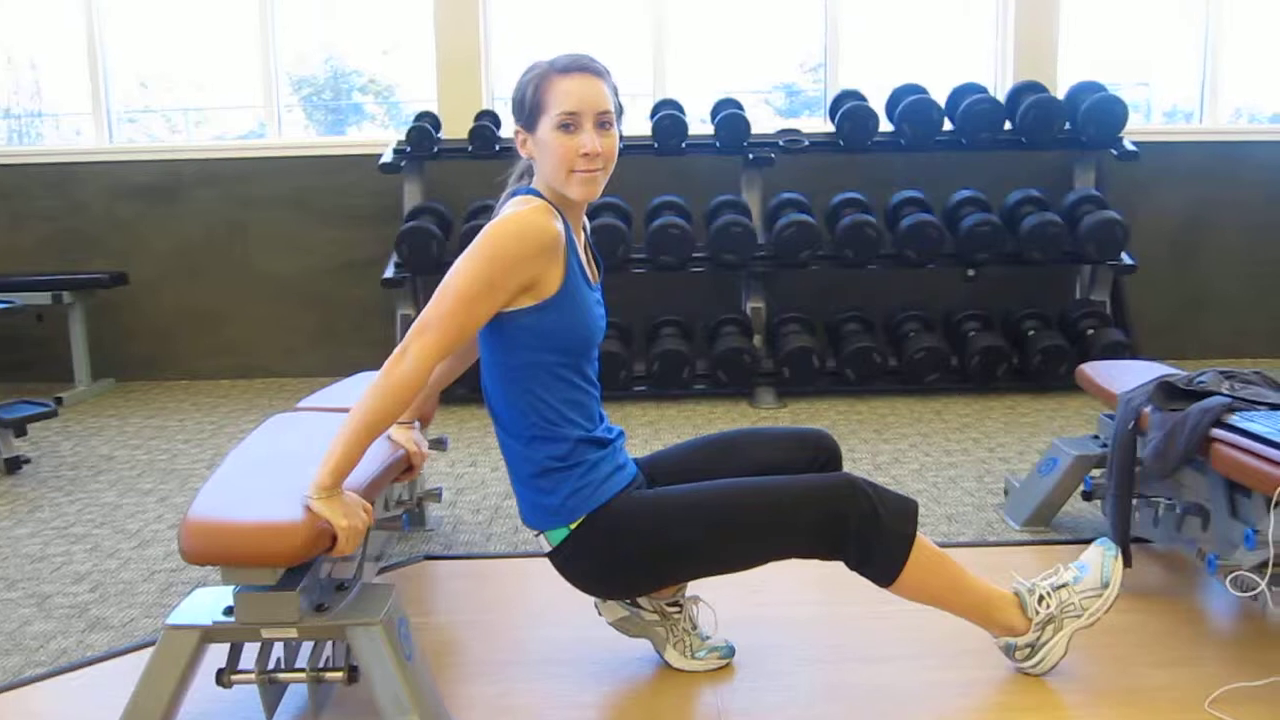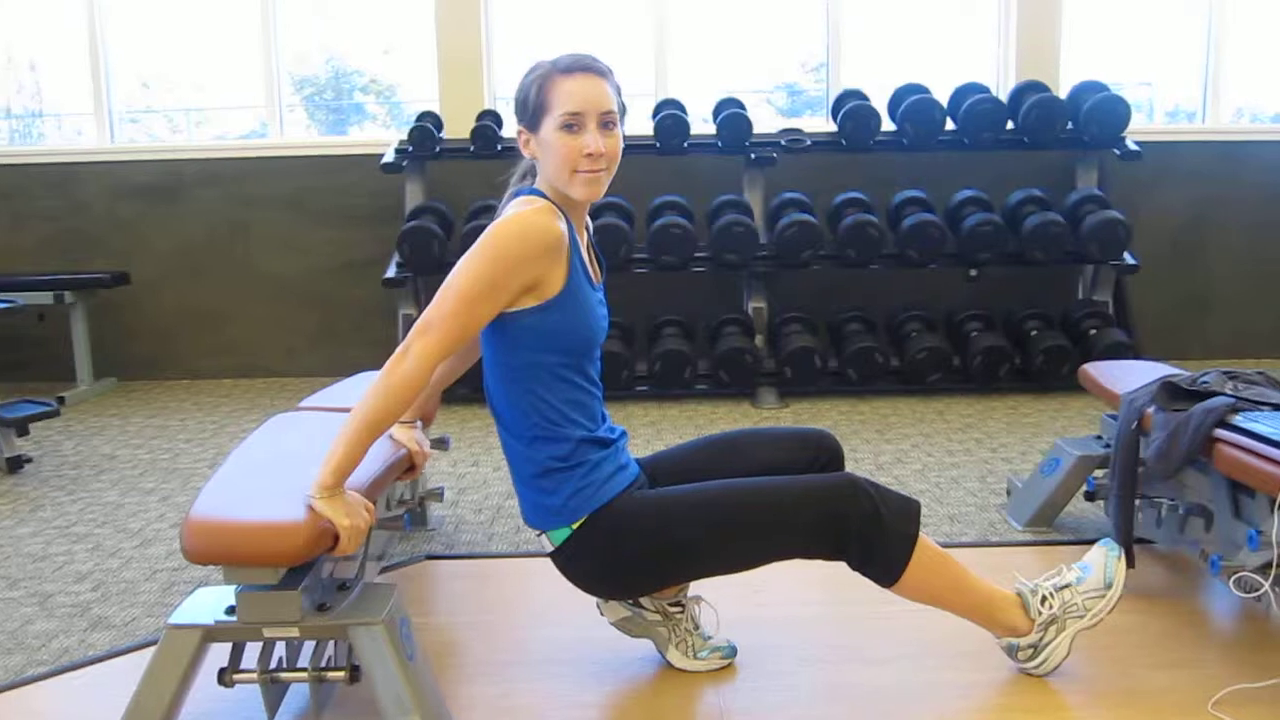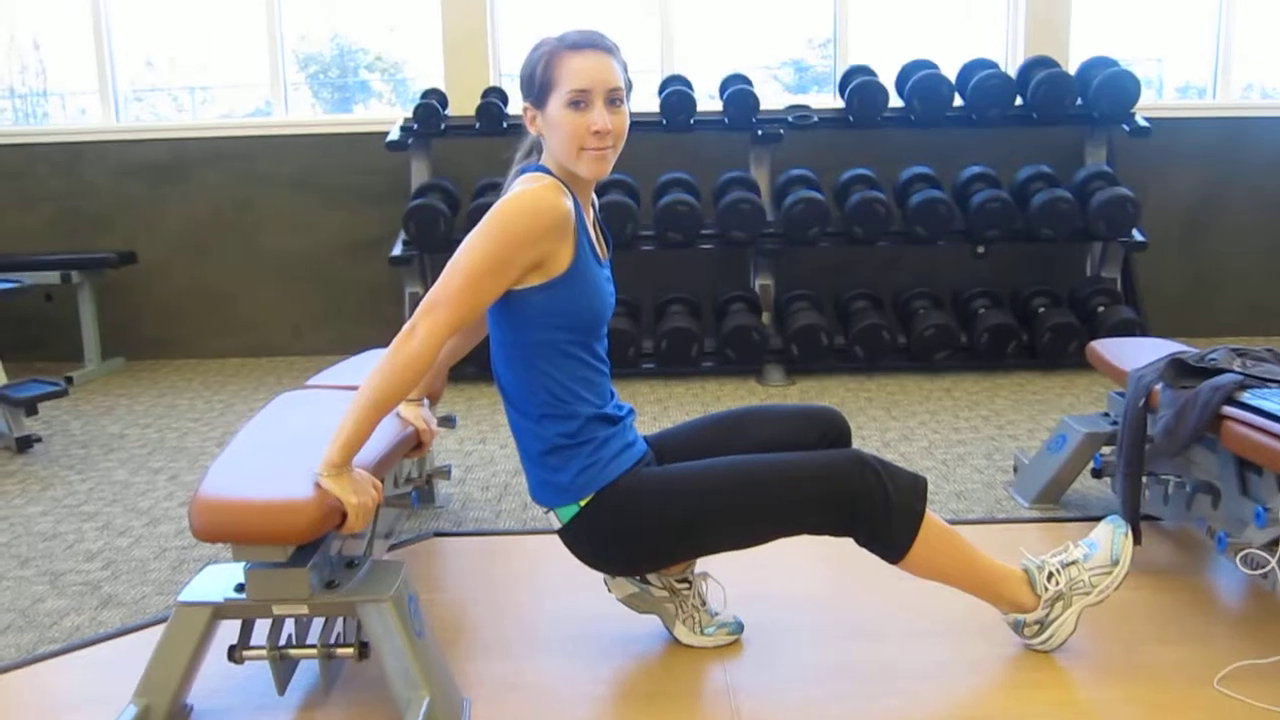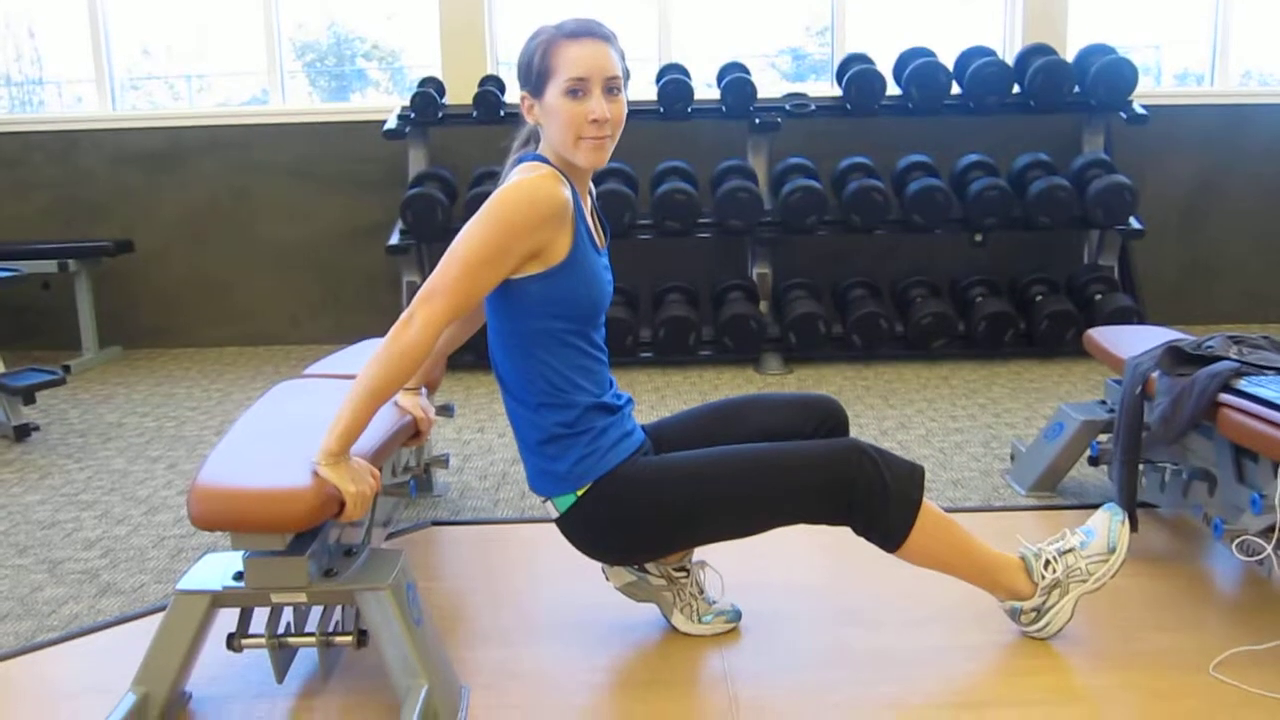
dt=0.3s
person 1, frame 1
left shoulder: (566, 222)
right shoulder: (528, 226)
left elbow: (471, 336)
right elbow: (419, 347)
left wrist: (413, 420)
right wrist: (329, 489)
left hip: (614, 485)
right hip: (594, 526)
left knee: (812, 453)
right knee: (844, 505)
left ankle: (655, 596)
right ankle: (1022, 621)
person 1, frame 2
left shoulder: (568, 222)
right shoulder: (532, 227)
left elbow: (471, 337)
right elbow: (422, 346)
left wrist: (415, 420)
right wrist: (330, 490)
left hip: (612, 486)
right hip: (595, 527)
left knee: (814, 453)
right knee: (848, 509)
left ankle: (657, 598)
right ankle: (1024, 622)
person 1, frame 3
left shoulder: (573, 199)
right shoulder: (537, 205)
left elbow: (476, 315)
right elbow: (428, 325)
left wrist: (421, 398)
right wrist: (338, 467)
left hip: (623, 463)
right hip: (603, 503)
left knee: (822, 430)
right knee: (853, 483)
left ankle: (664, 572)
right ankle: (1032, 598)
person 1, frame 4
left shoulder: (571, 188)
right shoulder: (536, 193)
left elbow: (474, 300)
right elbow: (426, 315)
left wrist: (418, 388)
right wrist: (335, 457)
left hip: (618, 452)
right hip: (600, 493)
left knee: (819, 419)
right knee: (851, 475)
left ankle: (663, 564)
right ankle: (1028, 586)
